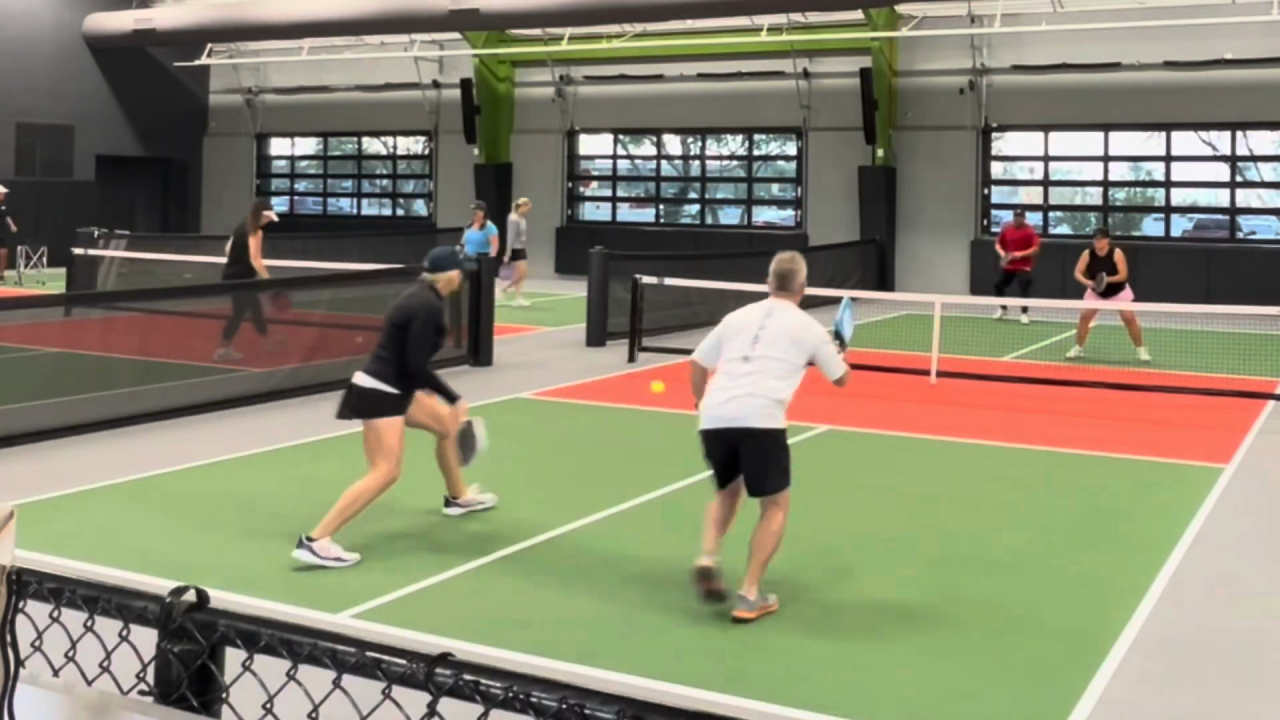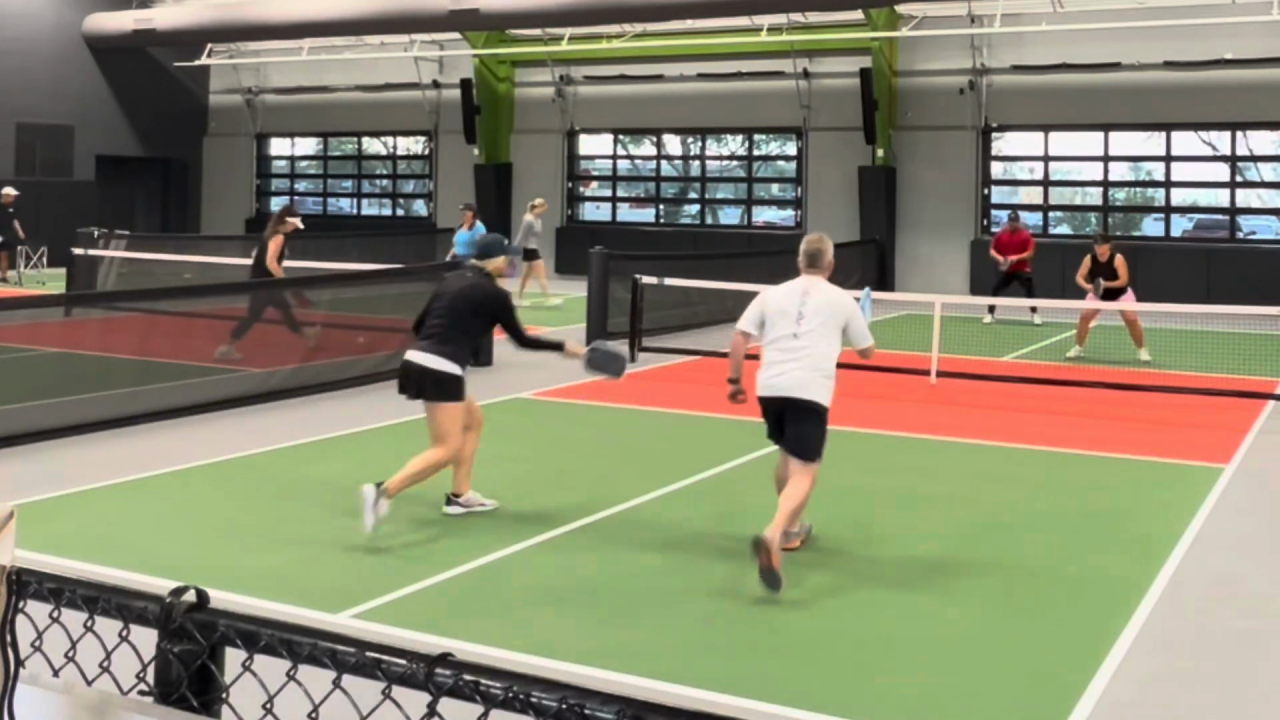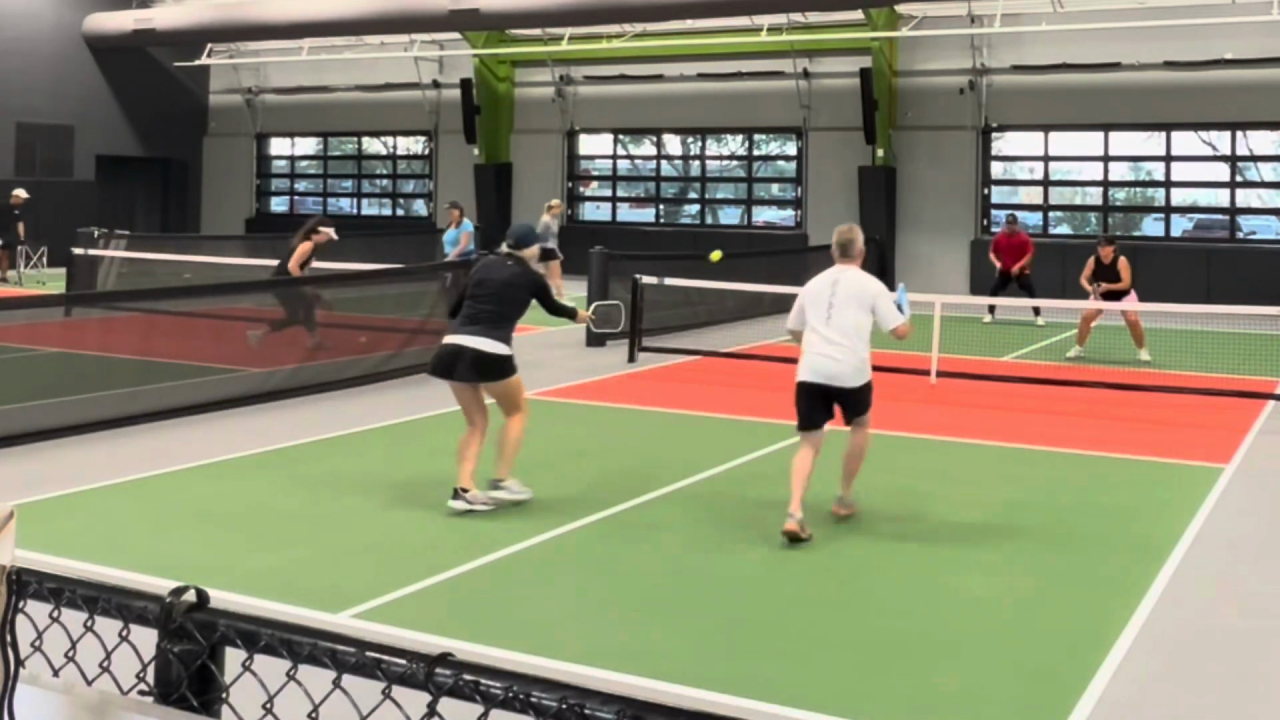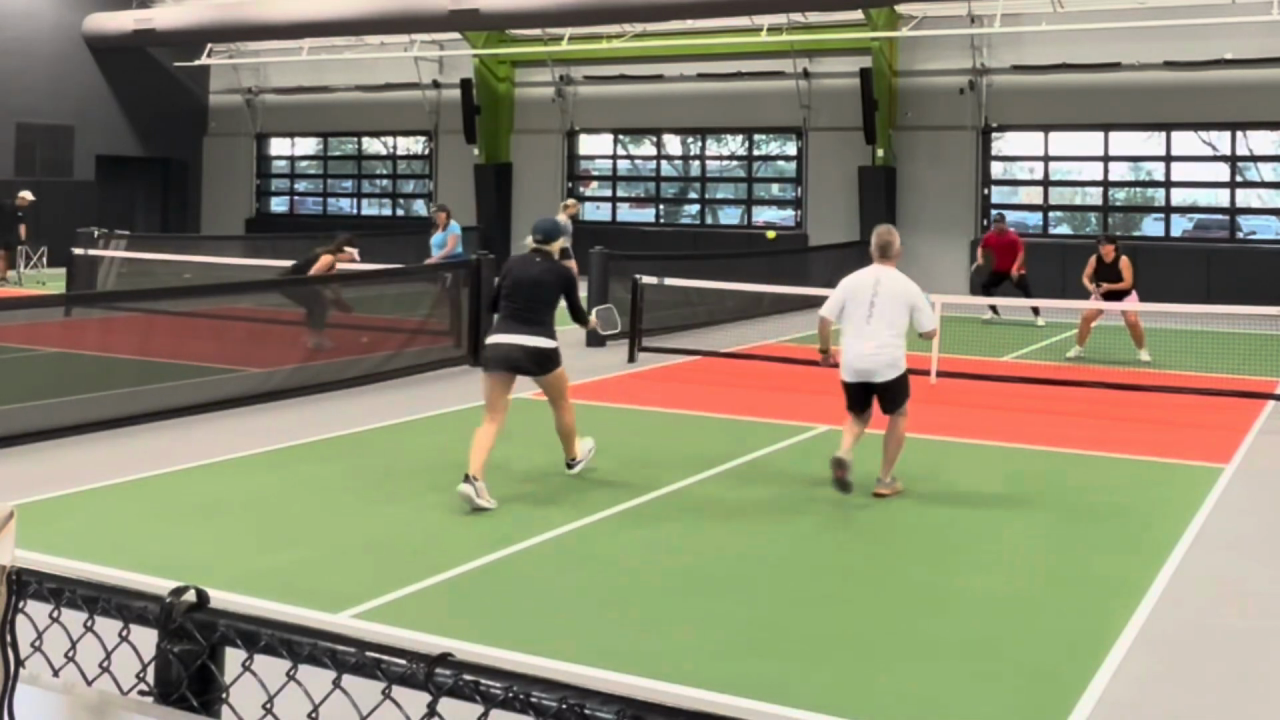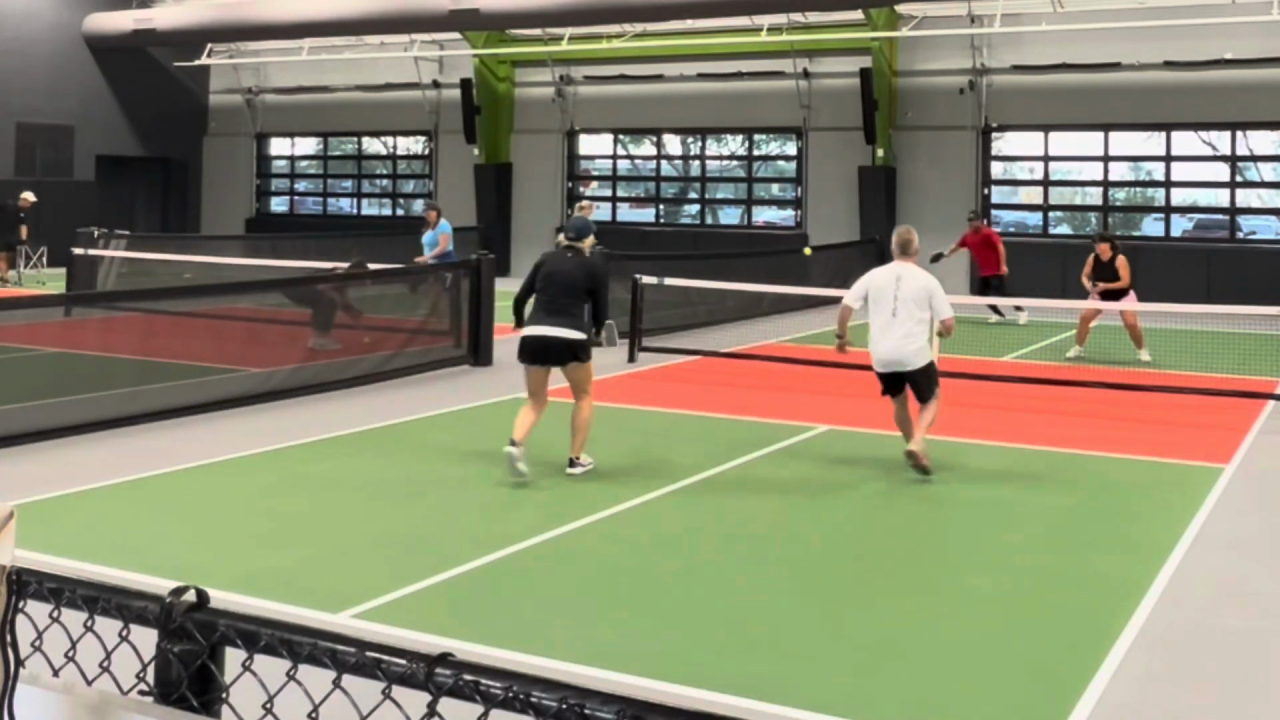
dt=0.2s
person 1, frame 1
left shoulder: (736, 318)
right shoulder: (809, 328)
left elbow: (698, 366)
right elbow: (840, 379)
left wrist: (703, 406)
right wrist: (838, 352)
left hip: (715, 419)
right hip: (761, 419)
left knee: (727, 492)
right knee: (775, 505)
left ankle: (708, 559)
right ankle: (749, 596)
person 1, frame 2
left shoulder: (772, 294)
right shoulder: (842, 301)
left elbow: (740, 336)
right elbow: (867, 350)
left wrist: (735, 380)
right wrist: (862, 326)
left hip: (771, 388)
right hip: (809, 392)
left knee: (789, 452)
right knee: (801, 475)
left ankle: (788, 530)
right ankle: (772, 539)
person 1, frame 3
left shoulder: (813, 285)
right shoulder: (872, 285)
left elbow: (794, 330)
right elbow: (900, 331)
right wrist: (906, 320)
left hip: (811, 373)
right hip: (851, 373)
left knee: (809, 444)
right knee: (860, 427)
left ankle: (794, 515)
right ankle: (844, 496)
person 1, frame 4
left shoulder: (851, 281)
right shoulder: (908, 287)
left elbow: (824, 319)
right elbow: (930, 332)
left wrist: (825, 349)
right wrist: (926, 334)
left hip: (852, 367)
right hip: (888, 365)
left knee: (857, 419)
right knee: (897, 417)
left ankle: (843, 455)
right ankle: (885, 479)
person 1, frame 5
left shoulder: (872, 277)
right shoulder: (928, 281)
left elbow: (846, 307)
right elbow: (948, 323)
left wrist: (841, 336)
right wrist: (943, 332)
left hip: (882, 357)
right hip: (916, 356)
left knee: (899, 402)
right knee: (931, 405)
left ankle: (913, 445)
right ankle: (916, 445)
person 2, frame 1
left shoulder: (420, 297)
right shoulder: (429, 308)
right elbow: (416, 365)
right wrist: (454, 399)
left hip: (390, 387)
right hip: (380, 392)
left knee: (448, 426)
right knee: (384, 473)
left ankle: (458, 497)
right ankle: (315, 541)
person 2, frame 2
left shoulder: (453, 279)
right shoulder: (495, 294)
left elbow: (419, 325)
right elbow: (520, 339)
right wrist: (564, 347)
left hip: (417, 362)
right hip: (441, 370)
left knee: (473, 421)
right knee: (447, 450)
left ankle: (460, 495)
right ankle: (382, 491)
person 2, frame 3
left shoulder: (482, 266)
right shoulder: (533, 279)
left elbow: (455, 308)
right elbow: (554, 308)
right wrist: (578, 315)
left hip: (454, 347)
right hip: (490, 353)
left knee: (477, 422)
right knee: (516, 412)
left ankle: (464, 491)
right ankle: (501, 480)
person 2, frame 4
left shoulder: (513, 264)
right shoulder: (563, 273)
left elbow: (495, 305)
right elbow: (576, 312)
right wrist: (586, 321)
left hip: (499, 345)
right hip: (539, 347)
left knee: (493, 417)
right knee: (562, 401)
left ankle: (472, 479)
right ankle: (573, 457)
person 2, frame 5
left shoulder: (546, 260)
right shoulder: (594, 269)
left elbow: (520, 300)
right elbow: (599, 313)
left wrist: (521, 326)
right wrist: (594, 332)
left hip: (534, 336)
right hip: (570, 338)
left knee: (535, 402)
right knee: (584, 396)
left ankle: (516, 443)
right ankle: (576, 459)
